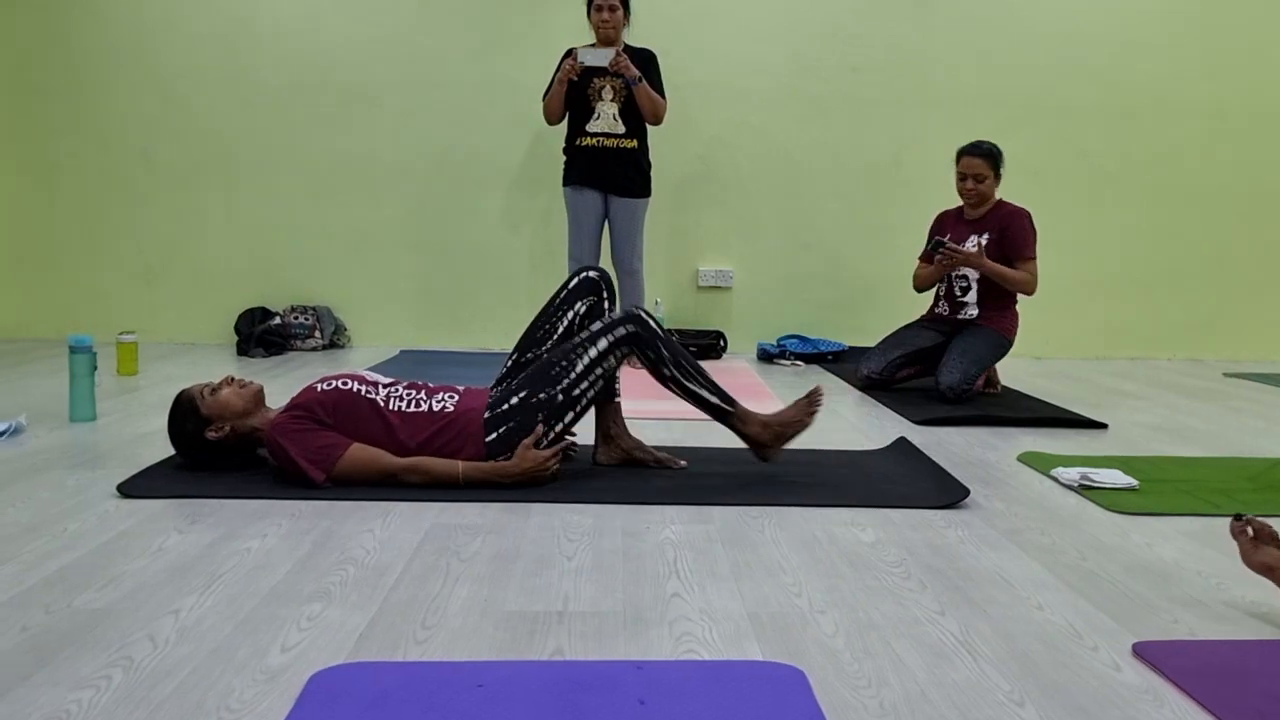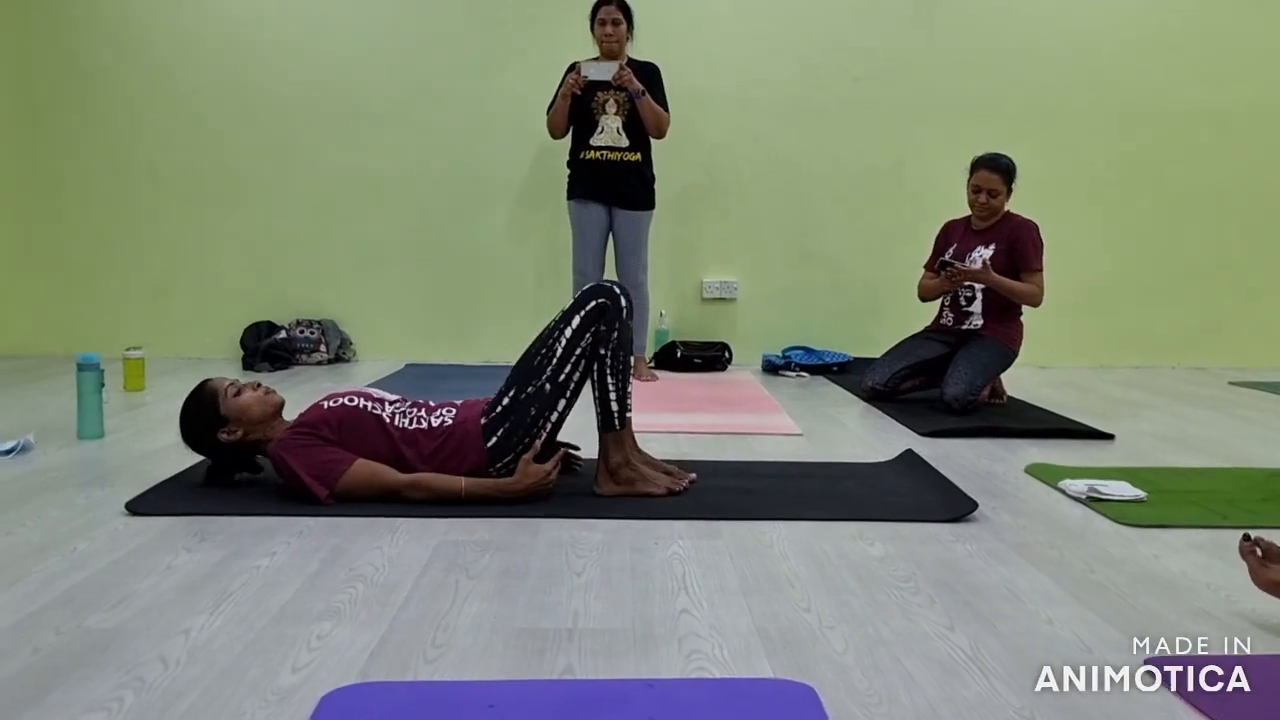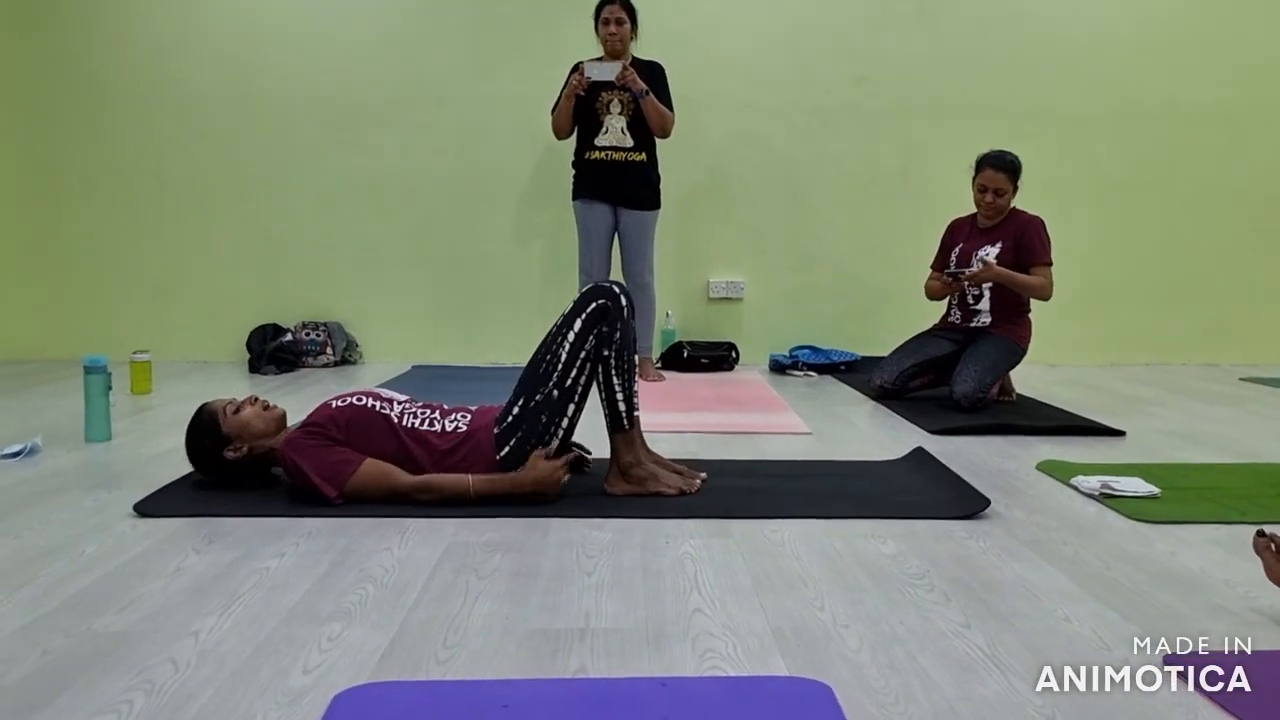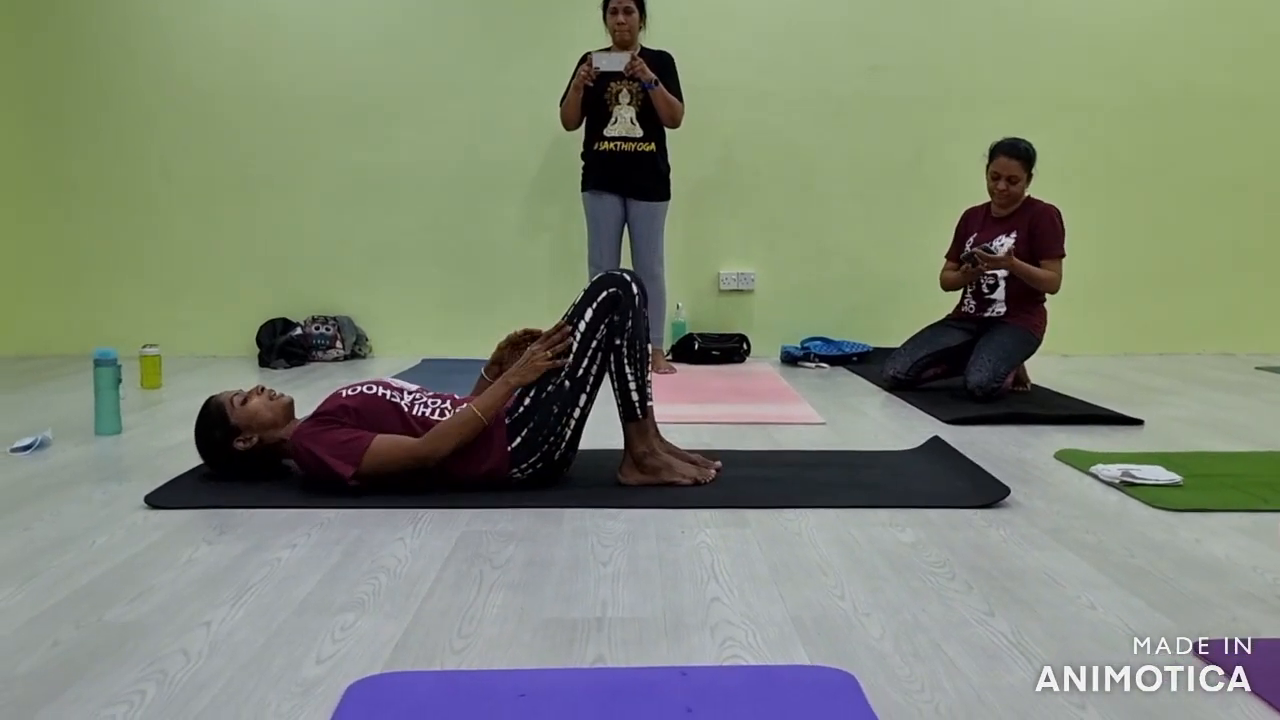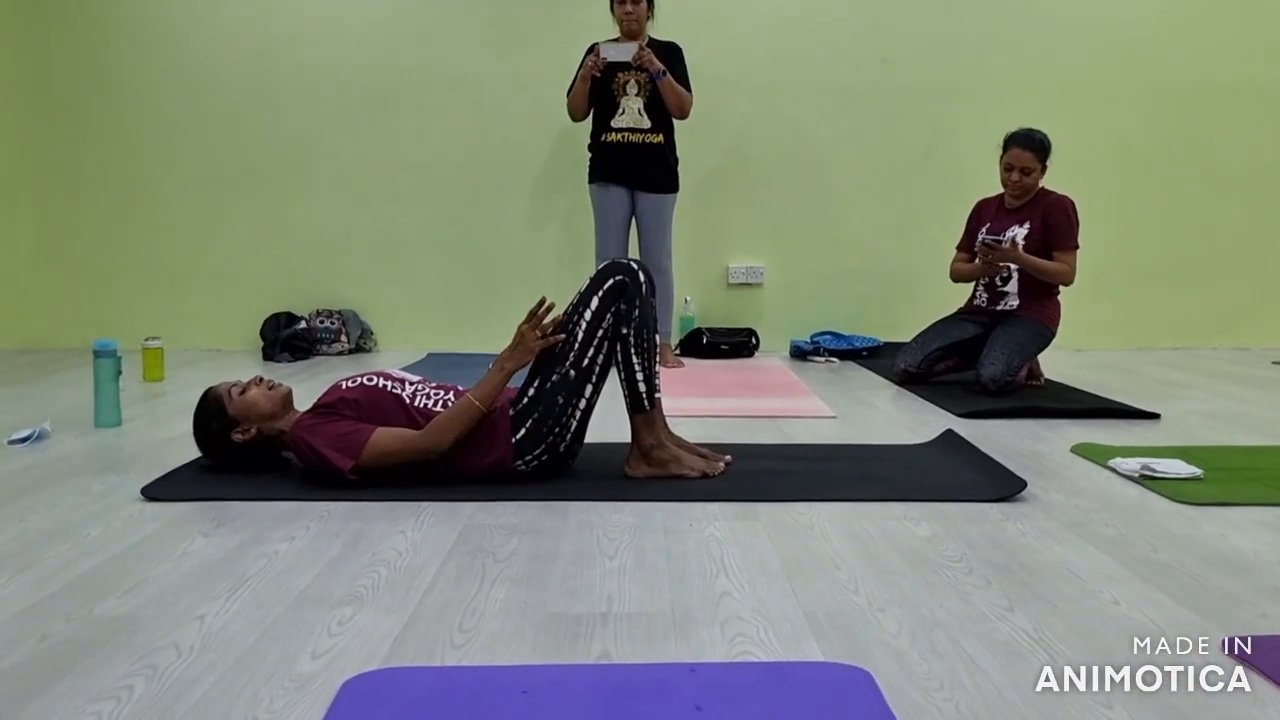
dt=0.7s
person 1, frame 1
left shoulder: (303, 412)
right shoulder: (291, 439)
right elbow: (403, 469)
right wrist: (505, 471)
left hip: (490, 404)
right hip: (492, 438)
left knee: (588, 283)
right knee: (629, 322)
left ankle: (614, 437)
right ankle: (750, 427)
person 1, frame 2
left shoulder: (308, 430)
right shoulder: (293, 453)
right elbow: (405, 485)
left wrist: (535, 438)
right wrist: (507, 487)
left hip: (485, 421)
right hip: (493, 446)
left knee: (608, 298)
right knee: (602, 305)
left ankle: (622, 453)
right ankle: (617, 469)
person 1, frame 3
left shoulder: (314, 433)
right shoulder: (303, 454)
right elbow: (414, 485)
right wrist: (516, 483)
left hip: (501, 434)
right hip: (504, 453)
left knee: (607, 299)
right knee: (602, 307)
left ankle: (633, 453)
right ankle: (628, 469)
person 1, frame 4
left shoulder: (322, 428)
right shoulder: (315, 445)
right elbow: (431, 450)
left wrist: (496, 367)
right wrist: (513, 377)
left hip: (511, 429)
right hip: (522, 449)
left knee: (621, 287)
right knee: (613, 295)
left ankle: (648, 443)
right ankle: (642, 459)
person 1, frame 5
left shoulder: (323, 416)
right shoulder: (314, 437)
right elbow: (430, 443)
left wrist: (509, 357)
right wrist: (510, 364)
left hip: (516, 416)
right hip: (525, 440)
left knee: (625, 276)
right knee: (619, 285)
left ankle: (655, 436)
right ankle: (651, 451)
person 2, frame 1
left shoulder: (643, 58)
right shoulder: (573, 57)
left elbow: (657, 116)
right elbow: (551, 117)
left wrist: (633, 75)
right wrist: (562, 80)
left hip: (630, 178)
right hip: (582, 176)
left knee: (629, 265)
right knee: (581, 263)
person 2, frame 2
left shoulder: (647, 72)
right shoulder: (577, 71)
left elbow: (660, 130)
right elbow: (556, 131)
left wrist: (636, 89)
right wrist: (566, 93)
left hip: (634, 191)
right hip: (586, 190)
left knee: (634, 276)
right knee: (586, 275)
left ankle: (638, 358)
person 2, frame 3
left shoulder: (651, 71)
right shoulder: (582, 71)
left elbow: (665, 129)
right elbow: (560, 132)
left wrist: (639, 89)
right wrist: (570, 94)
left hip: (639, 190)
right hip: (592, 190)
left knee: (640, 276)
right knee: (592, 276)
left ankle: (645, 358)
person 2, frame 4
left shoulder: (660, 61)
right shoulder: (590, 61)
left elbow: (674, 119)
right elbow: (569, 122)
left wrist: (649, 79)
right wrist: (579, 84)
left hip: (649, 181)
right hip: (601, 181)
left knee: (650, 267)
right knee: (602, 267)
left ankle: (656, 349)
person 2, frame 5
left shoulder: (668, 52)
right shoulder: (597, 52)
left elbow: (683, 110)
right elbow: (576, 114)
left wrist: (657, 69)
right wrist: (585, 76)
left hip: (657, 174)
right hip: (608, 173)
left knee: (658, 260)
right knee: (609, 260)
left ankle: (664, 344)
person 3, frame 1
left shoulder: (1013, 218)
right shoulder: (945, 220)
left elbow: (1029, 283)
right elbow: (919, 283)
left wrist: (981, 264)
right wrist: (939, 268)
left hip: (989, 324)
right hip: (940, 321)
left knee: (952, 385)
right knee: (868, 373)
left ankle: (979, 369)
right ankle: (950, 360)
person 3, frame 2
left shoulder: (1021, 230)
right shoulder: (951, 230)
left elbow: (1035, 295)
right elbow: (923, 291)
left wrist: (989, 278)
right wrist: (944, 283)
left hip: (994, 335)
right hip: (945, 331)
left knee: (957, 396)
right knee: (874, 384)
left ankle: (985, 381)
right ankle: (955, 371)
person 3, frame 3
left shoulder: (1027, 227)
right shoulder: (957, 228)
left elbow: (1045, 289)
right elbow: (930, 288)
left wrist: (999, 274)
right wrist: (946, 287)
left hip: (1002, 333)
right hip: (953, 329)
left knee: (966, 394)
right knee: (882, 382)
left ankle: (993, 379)
right ankle: (965, 368)
person 3, frame 4
left shoulder: (1043, 216)
right shoulder: (971, 217)
left elbow: (1053, 282)
right elbow: (945, 279)
left wrist: (1012, 265)
right wrist: (965, 275)
left hip: (1017, 322)
right hip: (967, 319)
left knee: (980, 384)
right knee: (895, 372)
left ankle: (1008, 368)
right ankle: (978, 359)
person 3, frame 5
left shoulder: (1057, 207)
right shoulder: (984, 208)
left elbow: (1067, 274)
right elbow: (956, 270)
left wrist: (1017, 258)
right wrist: (982, 268)
left hip: (1030, 315)
right hip: (979, 312)
left knee: (993, 377)
right knee: (906, 366)
left ankle: (1021, 362)
right ankle: (990, 352)
